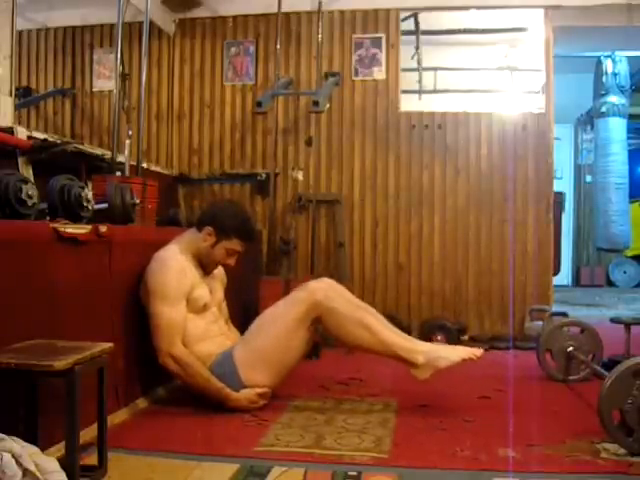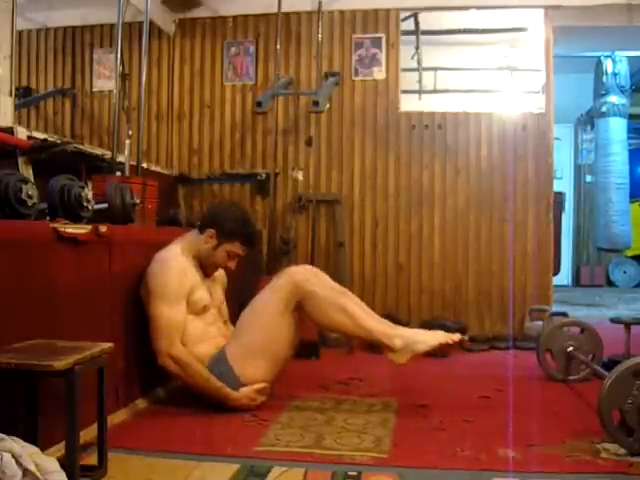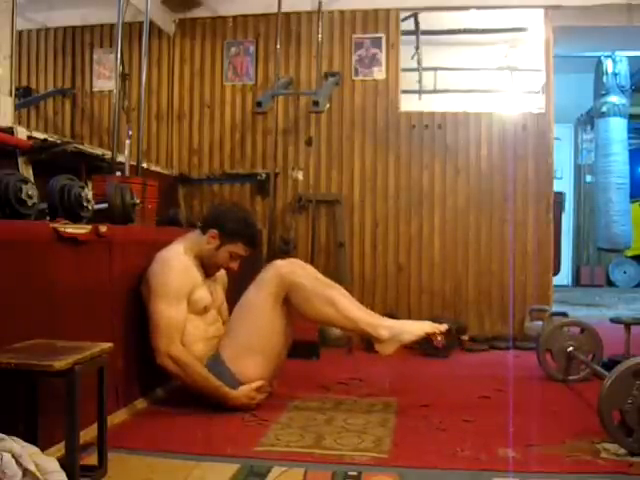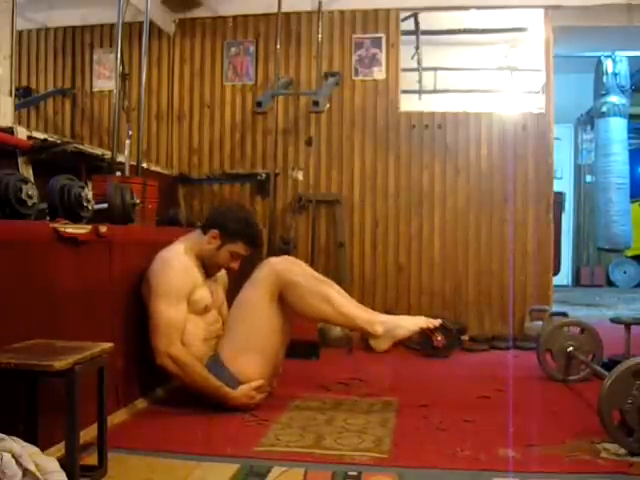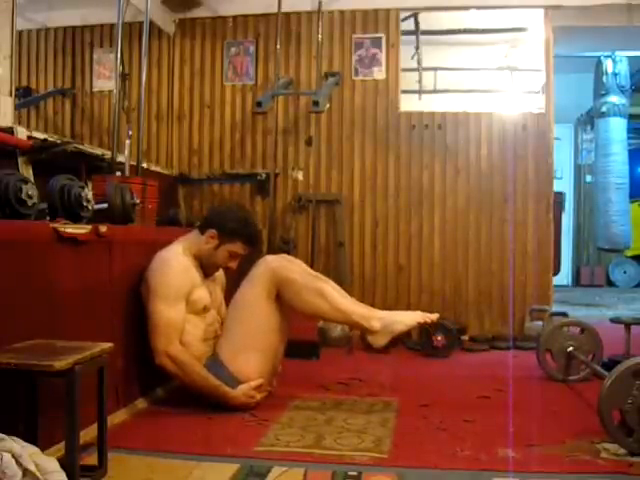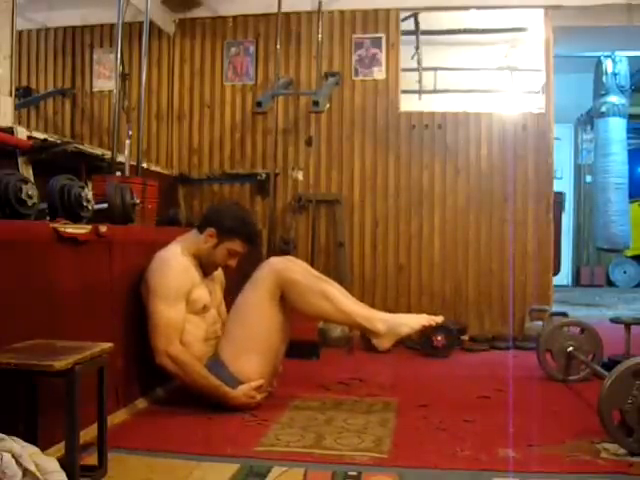
dt=0.3s
person 1, frame 1
left shoulder: (211, 268)
right shoulder: (169, 267)
right elbow: (169, 354)
left wrist: (257, 355)
right wrist: (228, 396)
left hip: (234, 364)
right hip: (224, 376)
left knee: (322, 291)
right knee: (316, 294)
left ankle: (415, 352)
right ankle: (418, 355)
person 1, frame 2
left shoulder: (211, 268)
right shoulder: (169, 268)
right elbow: (168, 354)
left wrist: (258, 357)
right wrist: (228, 396)
left hip: (232, 365)
right hip: (223, 376)
left knee: (305, 277)
right knee: (296, 278)
left ankle: (394, 338)
right ankle: (396, 340)
person 1, frame 3
left shoulder: (212, 268)
right shoulder: (173, 267)
right elbow: (167, 353)
left wrist: (263, 363)
right wrist: (227, 396)
left hip: (229, 367)
right hip: (220, 377)
left knee: (292, 271)
right knee: (281, 273)
left ankle: (380, 329)
right ankle: (383, 331)
person 1, frame 4
left shoulder: (212, 268)
right shoulder: (173, 266)
right elbow: (167, 353)
left wrist: (263, 364)
right wrist: (227, 396)
left hip: (230, 370)
right hip: (219, 377)
left knee: (288, 269)
right knee: (276, 270)
left ankle: (375, 325)
right ankle: (378, 327)
person 1, frame 5
left shoulder: (210, 269)
right shoulder: (172, 266)
right elbow: (165, 353)
left wrist: (265, 362)
right wrist: (227, 395)
left hip: (229, 370)
right hip: (220, 377)
left knee: (282, 268)
right knee: (272, 268)
left ankle: (373, 321)
right ankle: (375, 323)
person 1, frame 6
left shoulder: (209, 268)
right shoulder: (171, 267)
right elbow: (166, 353)
left wrist: (264, 363)
right wrist: (227, 395)
left hip: (230, 369)
right hip: (222, 377)
left knee: (288, 270)
right knee: (276, 270)
left ankle: (378, 325)
right ankle: (380, 325)
